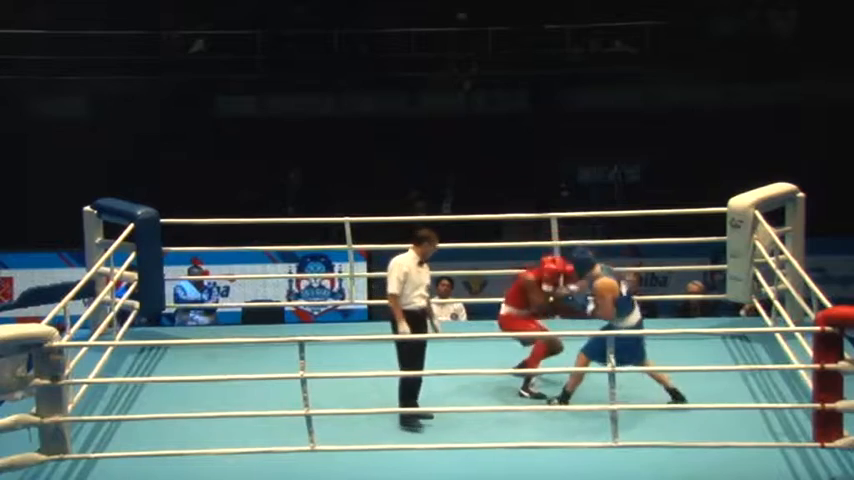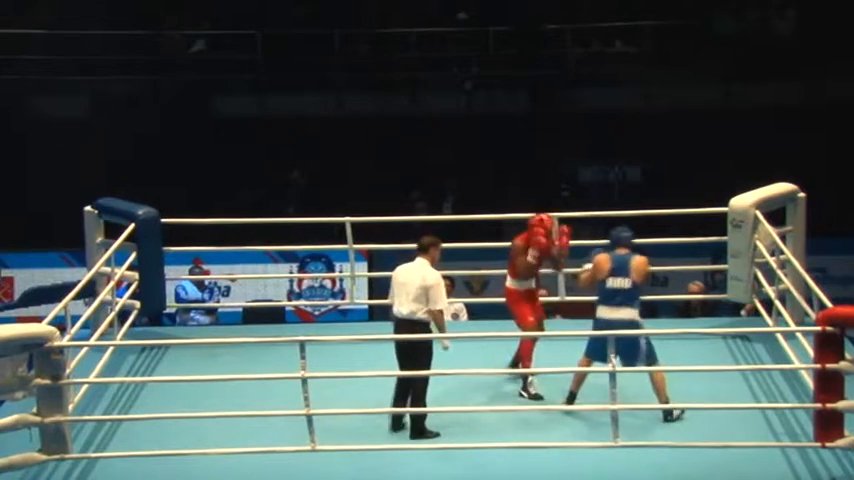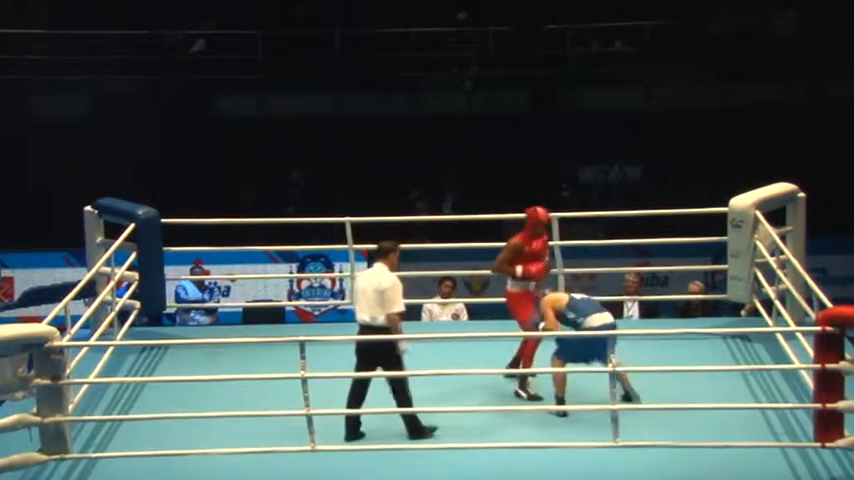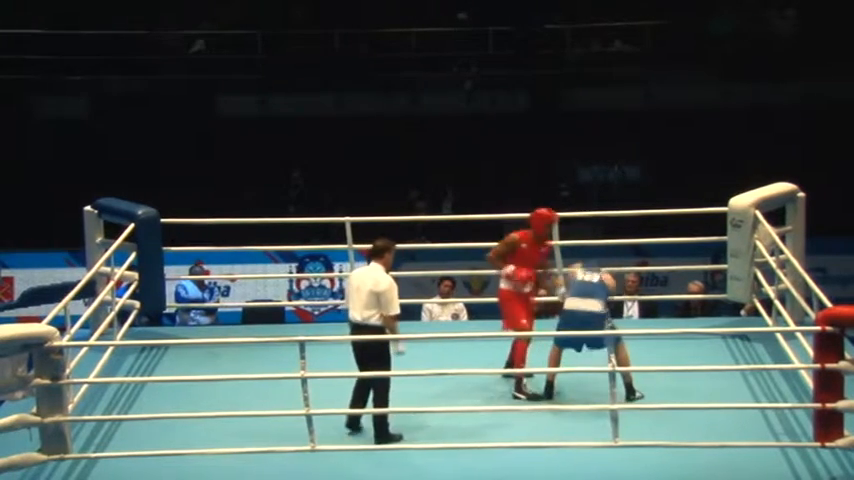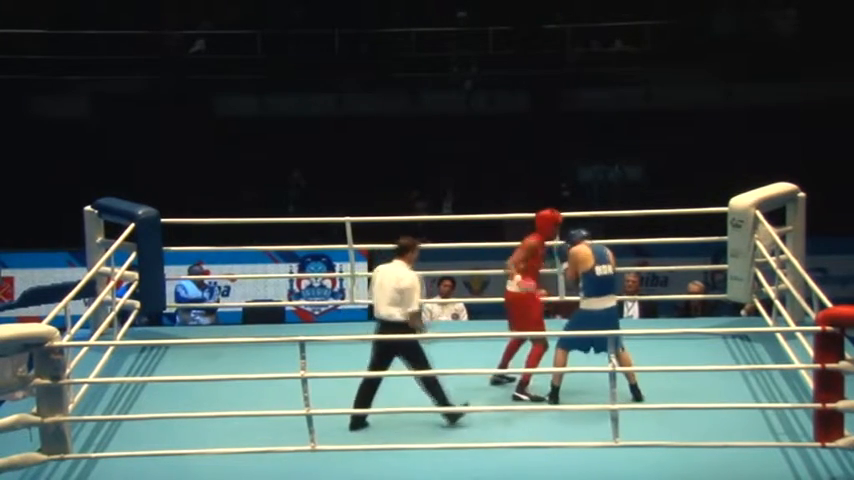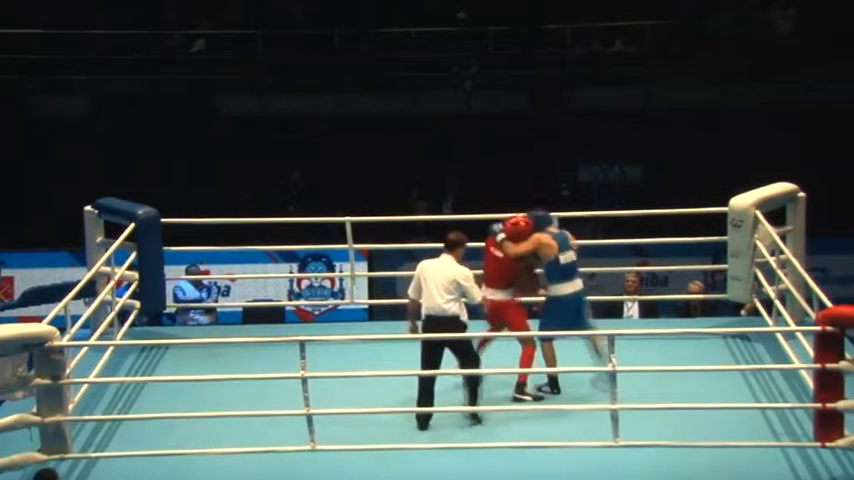
dt=0.7s
person 1, frame 1
left shoulder: (423, 266)
right shoulder: (400, 263)
right elbow: (393, 295)
left wrist: (433, 320)
right wrist: (401, 322)
left hip: (418, 318)
right hip: (404, 318)
left knee: (417, 367)
right knee: (409, 367)
left ankle: (411, 408)
right ankle: (407, 414)
person 1, frame 2
left shoulder: (400, 270)
right shoulder: (432, 276)
left elbow: (392, 301)
right elbow: (436, 311)
right wrist: (443, 335)
left hip: (400, 327)
right hip: (419, 329)
left knee: (404, 375)
right knee: (419, 379)
left ankle: (397, 420)
right ankle: (418, 428)
person 1, frame 3
left shoulder: (361, 277)
right shoulder: (390, 279)
left elbow: (359, 308)
right elbow: (392, 316)
right wrist: (400, 340)
left hip: (364, 335)
right hip: (383, 336)
left knee: (359, 382)
right knee: (399, 384)
left ankle: (351, 429)
right ankle: (415, 429)
person 1, frame 4
left shoulder: (355, 274)
right shoulder: (385, 281)
left elbow: (350, 304)
right elbow: (389, 317)
right wrist: (397, 341)
left hip: (356, 332)
right hip: (375, 335)
left knee: (365, 378)
right knee: (380, 384)
left ankle: (353, 421)
right ankle: (381, 433)
person 1, frame 5
left shoulder: (379, 271)
right shoulder: (410, 277)
right elbow: (412, 312)
right wrist: (424, 330)
left hip: (383, 329)
right hip: (403, 331)
left knee: (373, 375)
right knee: (424, 373)
left ankle: (357, 419)
right ankle: (450, 413)
person 1, frame 6
left shoulder: (423, 266)
right shoulder: (461, 272)
left elbow: (413, 298)
right elbow: (476, 299)
left wrist: (412, 322)
left hip: (430, 324)
right hip: (452, 324)
left knee: (428, 372)
right knee: (471, 365)
left ankle: (422, 418)
right ankle: (472, 411)
person 2, frame 1
left shoulder: (551, 278)
right shoulder: (530, 278)
left elbow: (555, 308)
right elbow: (540, 307)
left wrist: (568, 284)
right wrist: (548, 284)
left hip: (525, 316)
right hip: (509, 318)
left knee: (556, 346)
right knee: (544, 340)
left ankle: (522, 367)
right ankle: (527, 386)
person 2, frame 2
left shoulder: (548, 241)
right shoulder: (519, 243)
left elbow: (558, 264)
right elbow: (521, 272)
left wrist: (562, 246)
right wrist: (534, 251)
left hip: (530, 290)
right hip: (515, 292)
left knee: (537, 330)
right knee: (530, 332)
left ankle: (515, 364)
right ankle: (526, 385)
person 2, frame 3
left shoulder: (542, 240)
right shoulder: (517, 243)
left elbow: (545, 267)
right elbow: (497, 267)
left wrist: (543, 257)
right wrist: (522, 270)
left hip: (531, 293)
right hip: (517, 294)
right knee: (533, 334)
left ankle: (514, 366)
right ankle: (522, 385)
person 2, frame 4
left shoulder: (545, 246)
right shoulder: (516, 238)
left elbow: (541, 270)
right elbow: (492, 256)
right wrist: (509, 270)
left hip: (525, 293)
right hip: (510, 293)
left knee: (524, 332)
right knee: (524, 335)
left ankle: (510, 367)
right ankle: (519, 387)
person 2, frame 5
left shoulder: (533, 241)
right shoulder: (534, 242)
right elbow: (512, 263)
right wrist: (520, 280)
left hip: (514, 293)
right hip: (524, 295)
left knee: (520, 336)
right knee: (540, 342)
left ankle: (500, 373)
right ankle: (521, 389)
person 2, frame 6
left shoulder: (492, 242)
left hip: (488, 298)
right hip: (505, 302)
left knee: (494, 330)
right knee: (528, 343)
right ankle: (520, 390)
person 3, frame 1
left shoulder: (601, 283)
right shoulder: (604, 267)
left elbow: (608, 313)
left wrist: (591, 309)
left hip: (622, 327)
right hip: (635, 321)
left knee: (584, 356)
right knee: (641, 362)
left ankle: (564, 397)
right ankle: (676, 395)
person 3, frame 2
left shoulder: (601, 259)
right shoulder: (641, 262)
left elbow: (584, 283)
left wrist: (588, 267)
left hip: (604, 320)
right hip: (630, 322)
left knee: (587, 358)
right knee: (652, 364)
left ankle: (570, 400)
right ankle: (667, 410)
person 3, frame 3
left shoulder: (548, 300)
right shoulder: (576, 295)
left elbow: (552, 329)
left wrist: (543, 326)
left hip: (592, 329)
right hip: (609, 325)
left knee: (557, 360)
right knee: (607, 359)
left ankle: (560, 405)
right ankle: (629, 393)
person 3, frame 4
left shoulder: (575, 271)
right shoulder: (608, 278)
left hip: (570, 311)
right hip: (595, 313)
left knee: (558, 346)
right knee: (618, 345)
left ankle: (548, 390)
right ankle: (630, 391)
person 3, frame 5
left shoulder: (576, 252)
right shoulder: (607, 251)
left elbow: (571, 280)
left wrist: (568, 266)
left hip: (588, 311)
right hip: (610, 309)
left knee: (562, 347)
right knee: (618, 349)
left ankle: (554, 394)
right ankle: (636, 391)
person 3, frame 6
left shoulder: (540, 238)
right shoulder: (566, 235)
left elbow: (512, 252)
left wrist: (503, 237)
left hip: (558, 296)
right hip: (576, 291)
left knee: (545, 339)
right knee: (588, 332)
left ankle: (553, 384)
right ankle: (603, 368)
